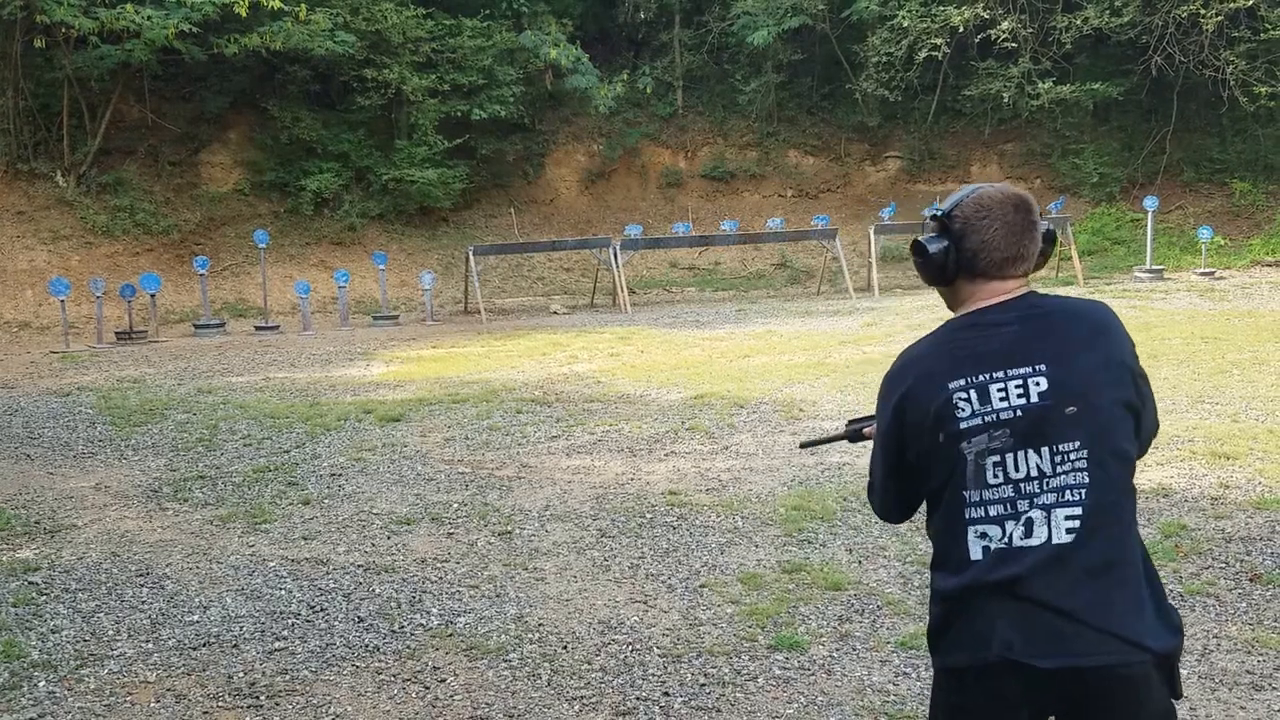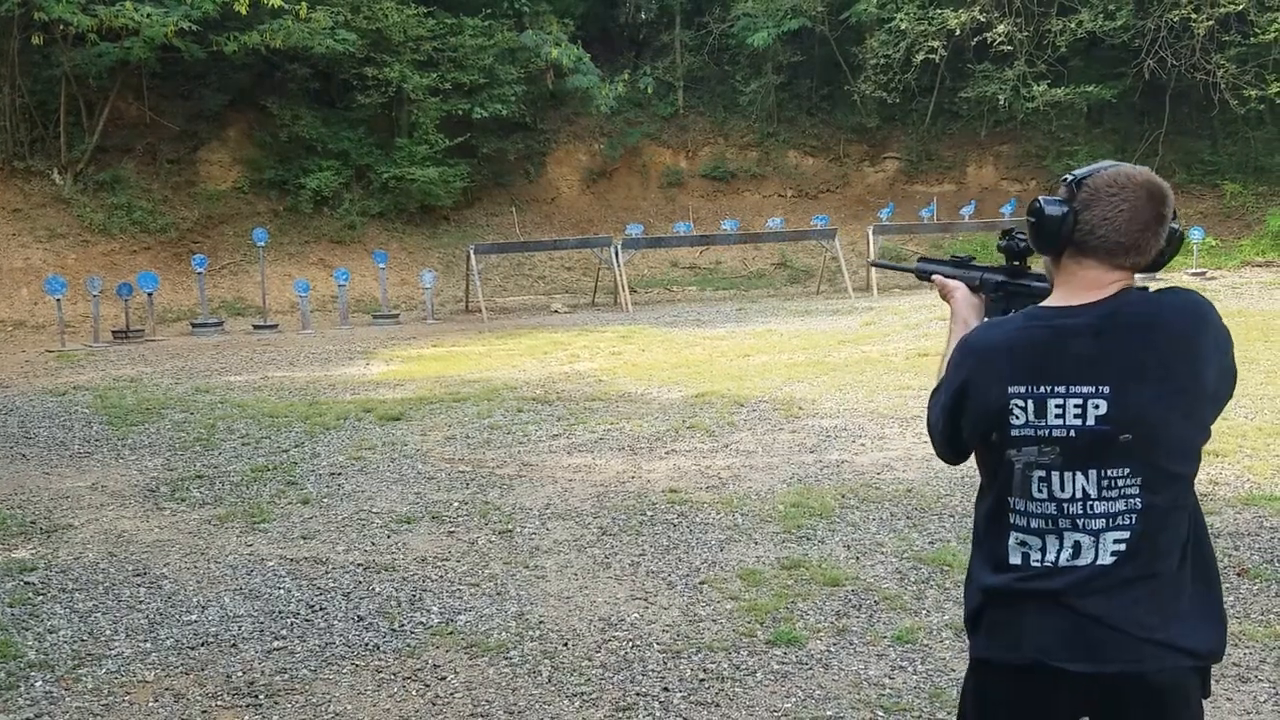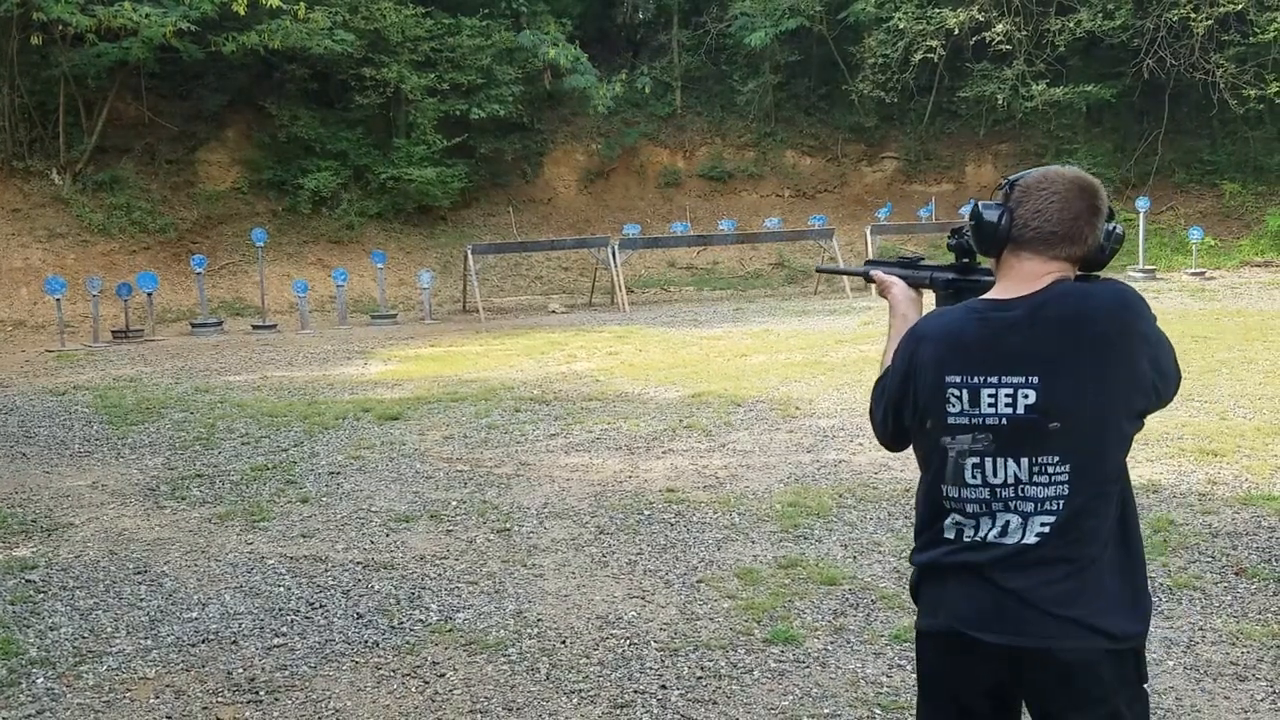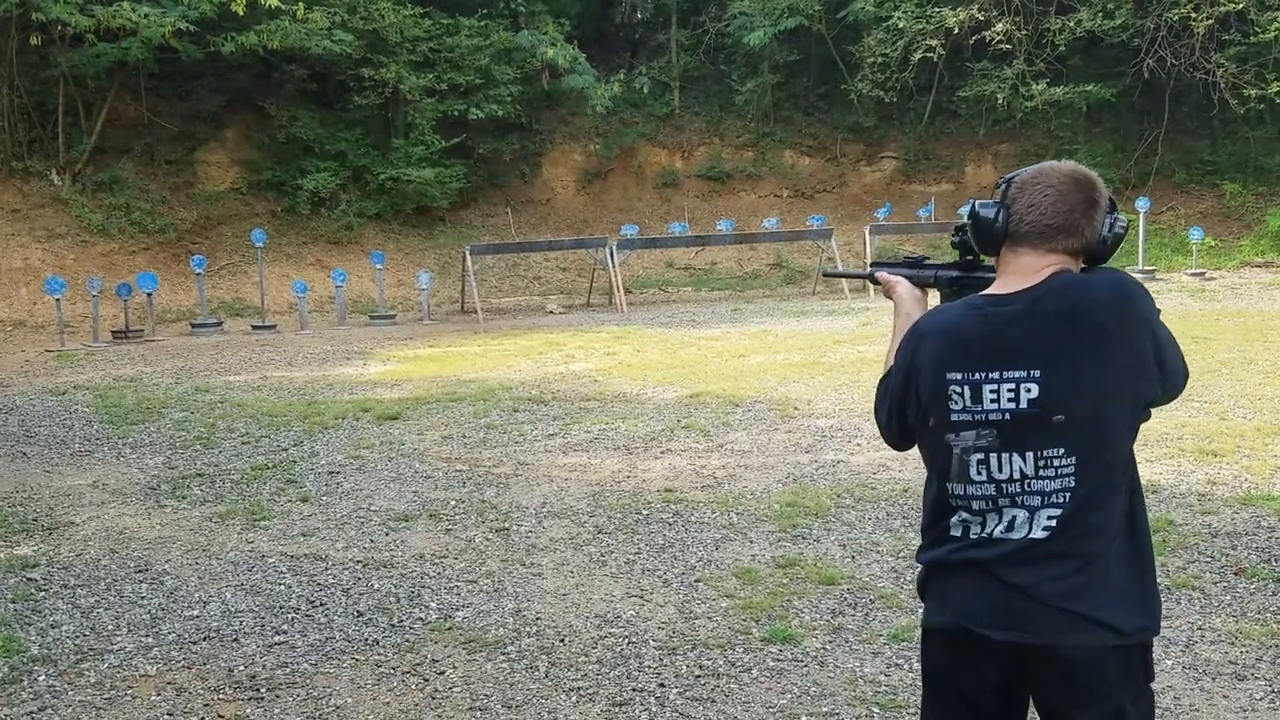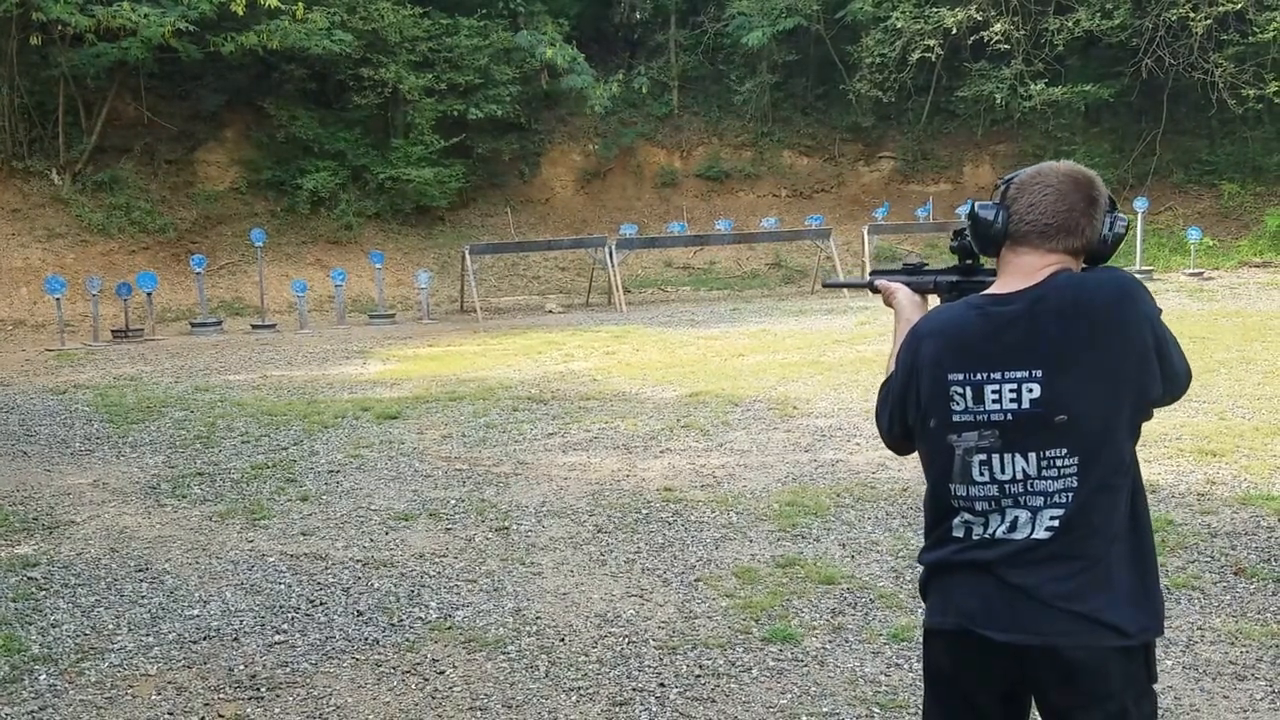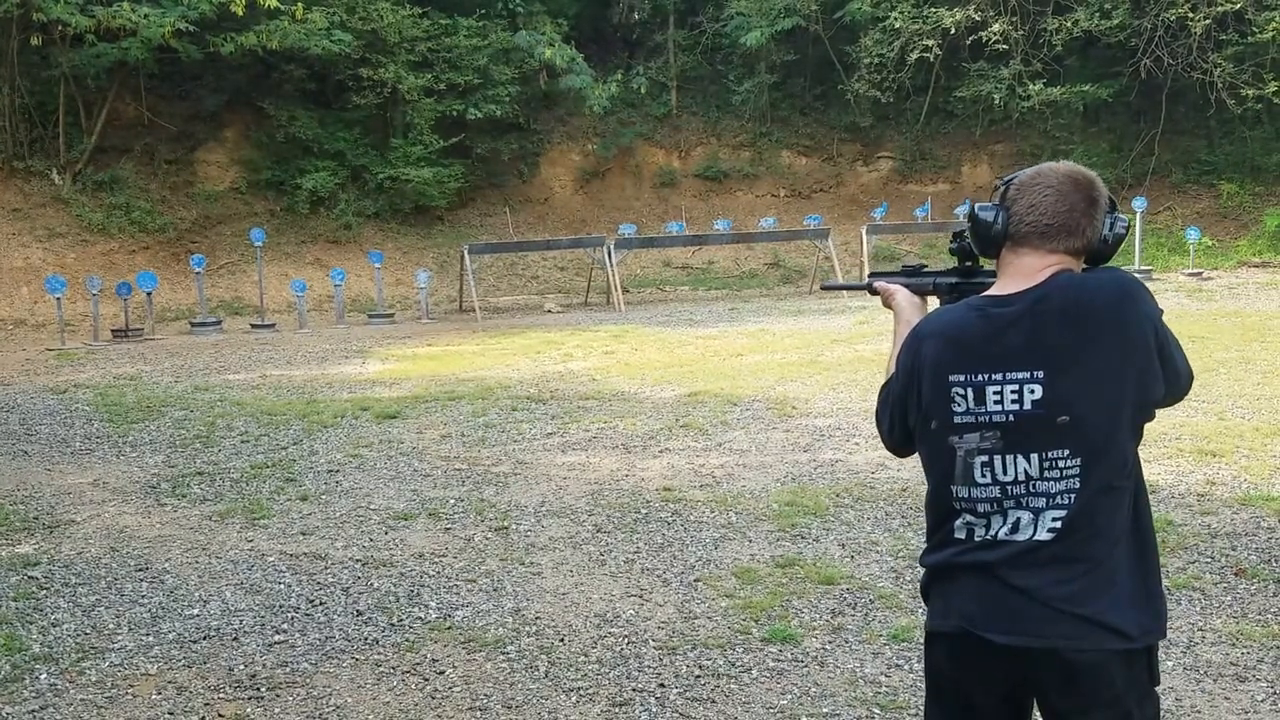
dt=0.7s
person 1, frame 1
left shoulder: (916, 371)
right shoulder: (1095, 327)
left elbow: (893, 503)
left wrist: (888, 427)
left hip: (984, 642)
right hip: (1115, 634)
person 1, frame 2
left shoulder: (988, 349)
right shoulder: (1187, 327)
left elbow: (950, 440)
left wrist: (964, 313)
left hip: (1019, 642)
right hip: (1153, 645)
person 1, frame 3
left shoulder: (933, 335)
right shoulder: (1114, 316)
left elbow: (890, 427)
right elbow: (1160, 382)
left hip: (957, 621)
right hip: (1083, 627)
person 1, frame 4
left shoulder: (935, 332)
right shoulder: (1115, 304)
left elbow: (895, 426)
right elbow: (1168, 379)
left hip: (963, 618)
right hip: (1091, 621)
person 1, frame 5
left shoulder: (935, 332)
right shoulder: (1115, 304)
left elbow: (897, 431)
right elbow: (1170, 382)
left hip: (965, 619)
right hip: (1092, 621)
person 1, frame 6
left shoulder: (935, 334)
right shoulder: (1117, 304)
left elbow: (897, 434)
right elbow: (1171, 384)
left hip: (968, 623)
right hip: (1094, 625)
